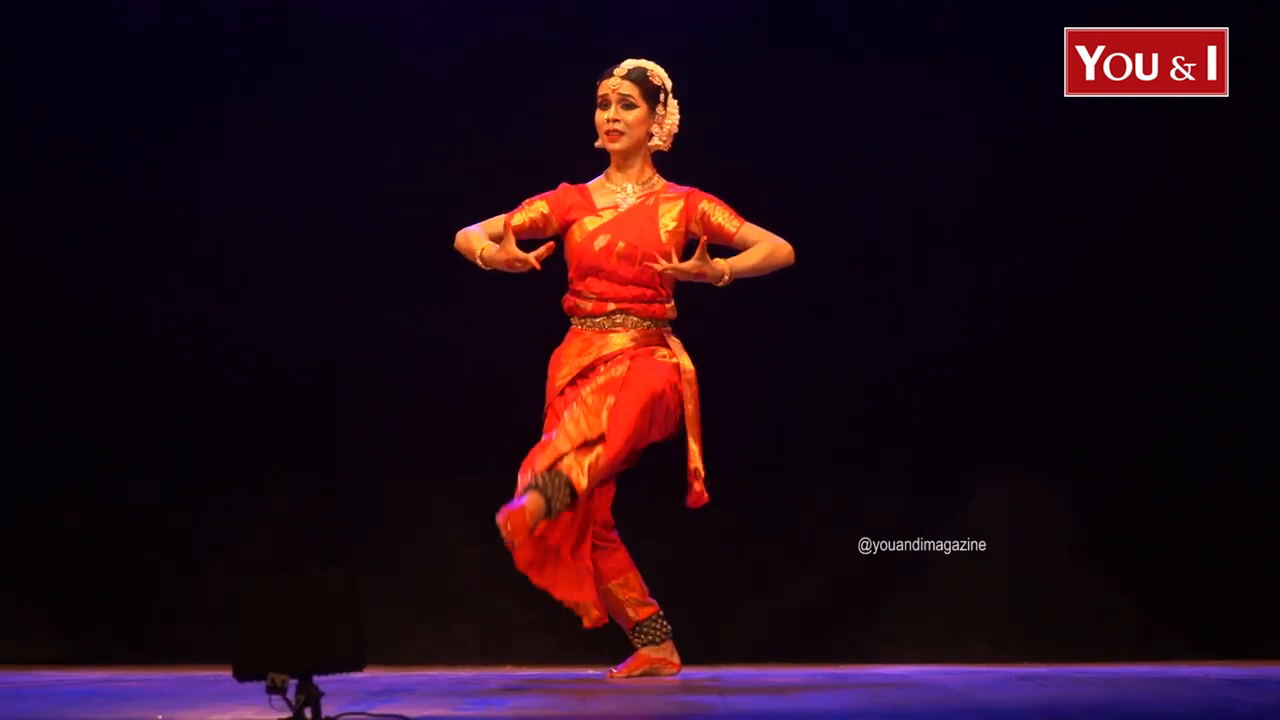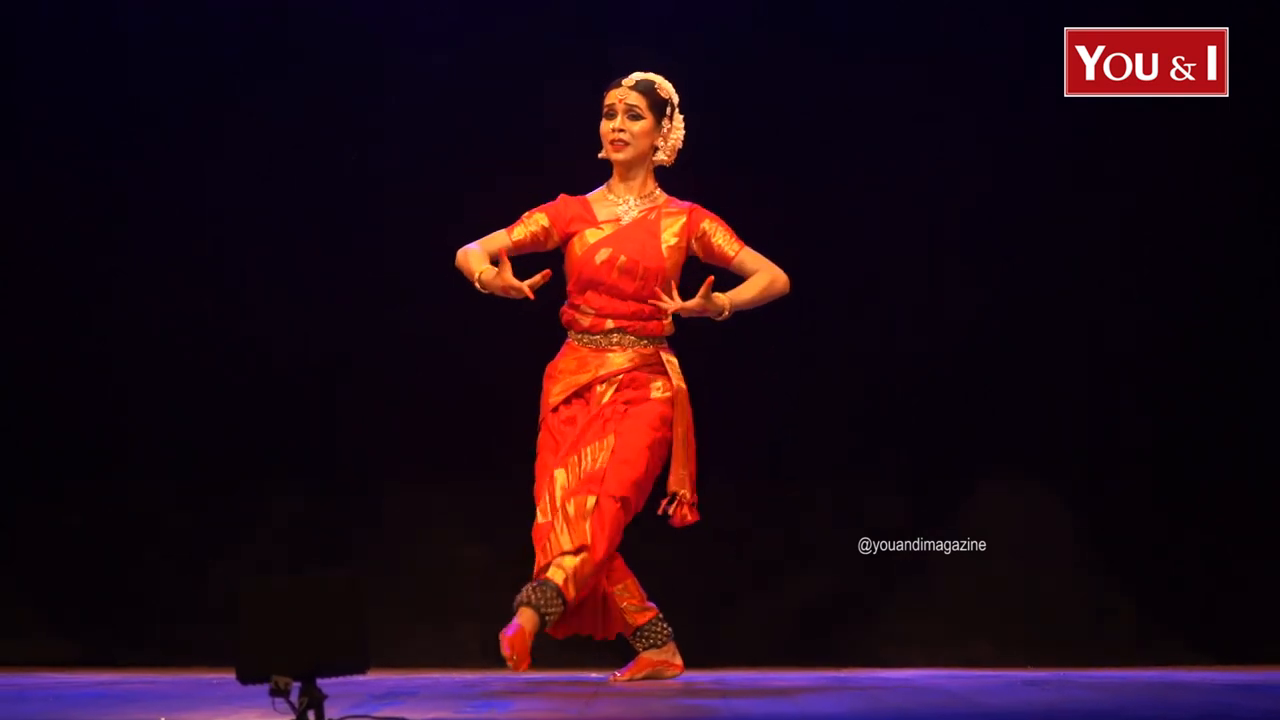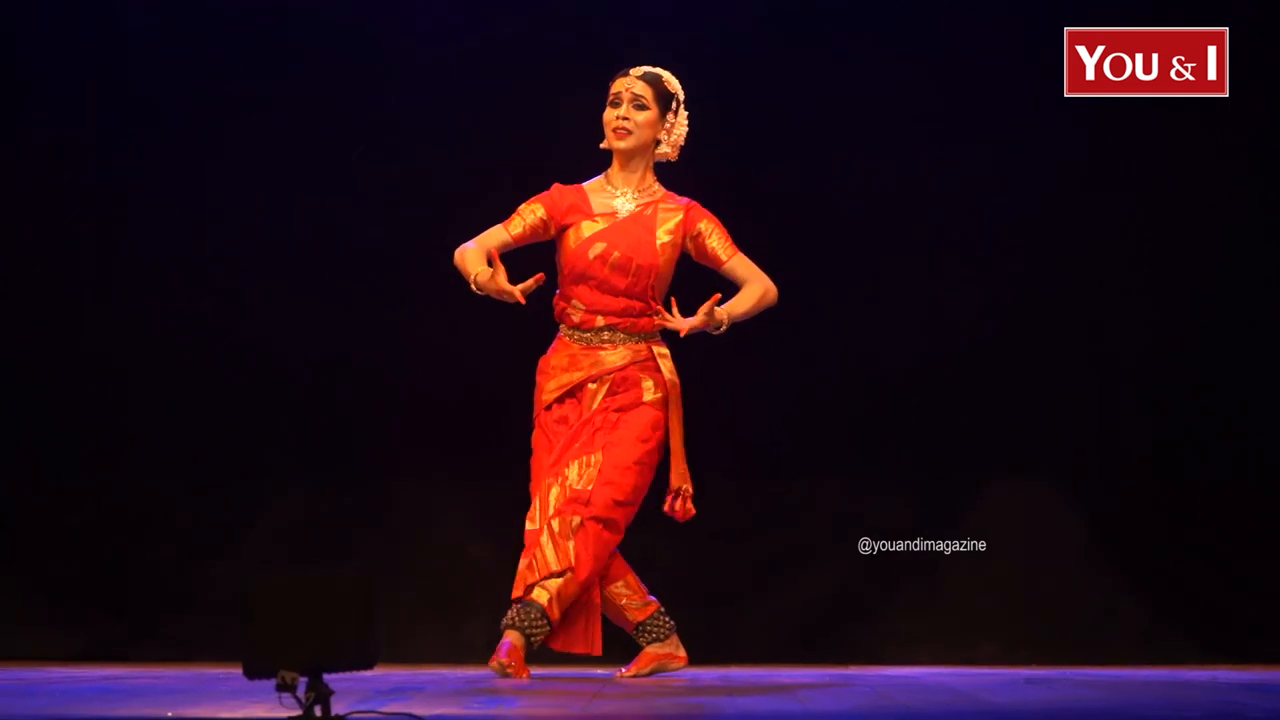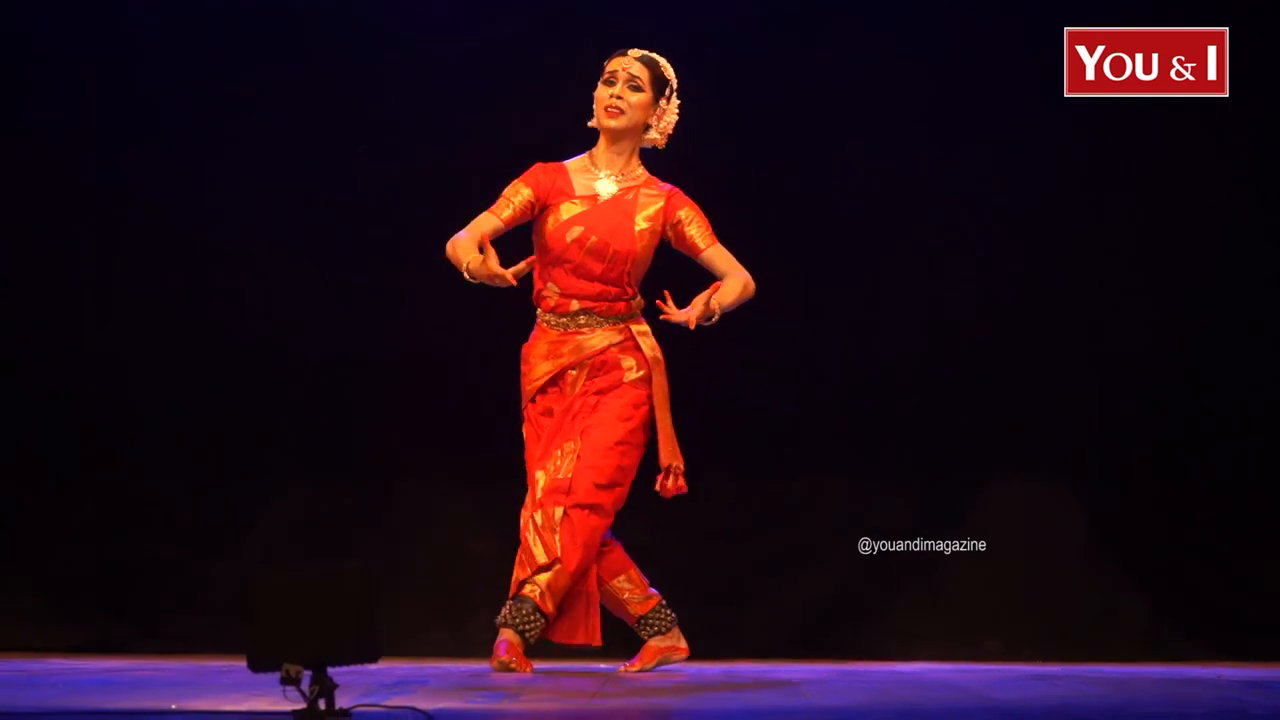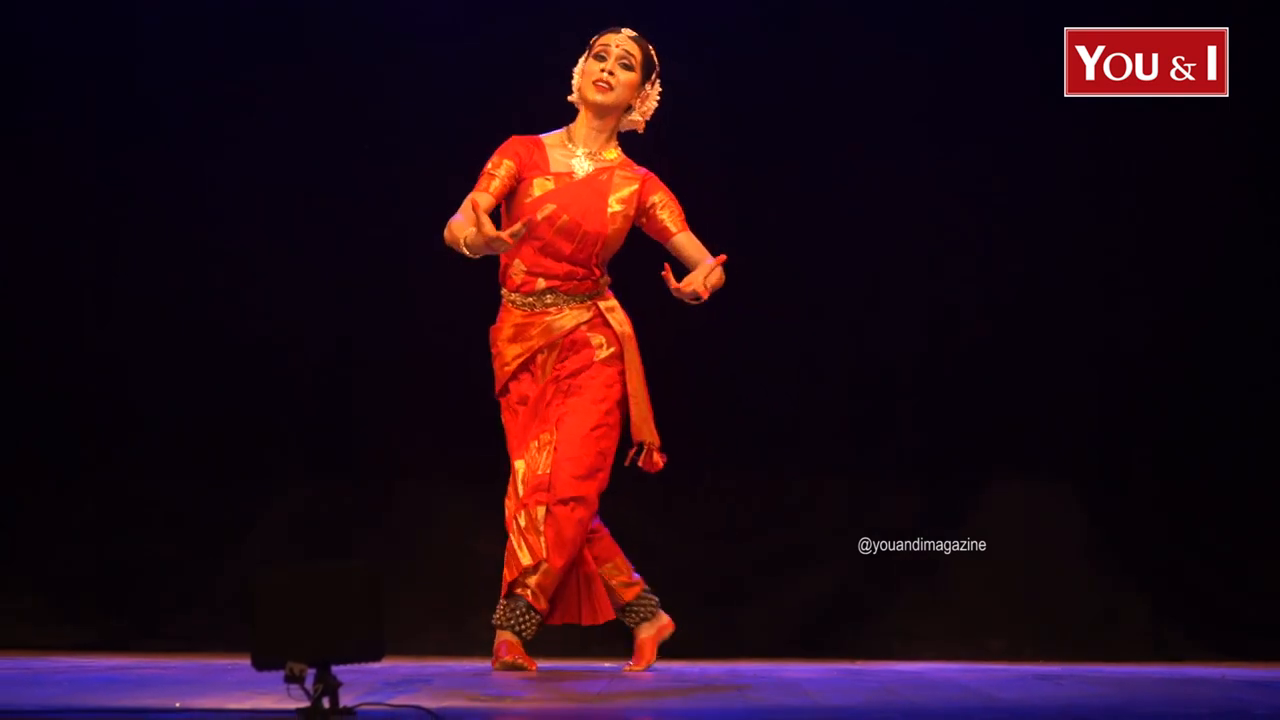
dt=0.2s
person 1, frame 1
left shoulder: (683, 203)
right shoulder: (570, 201)
left elbow: (780, 250)
right elbow: (467, 236)
left wrist: (715, 271)
right wrist: (494, 255)
left hip: (648, 359)
right hip: (579, 365)
right knee: (586, 519)
left ankle: (541, 497)
right ankle: (655, 643)
person 1, frame 2
left shoulder: (685, 219)
right shoulder: (570, 212)
left elbow: (775, 279)
right elbow: (469, 252)
left wrist: (716, 307)
right wrist: (490, 277)
left hip: (644, 382)
right hip: (574, 381)
left knee: (597, 490)
right knee: (565, 513)
left ankle: (533, 613)
right ankle: (657, 646)
person 1, frame 3
left shoulder: (682, 216)
right shoulder: (565, 201)
left elbow: (763, 288)
right elbow: (468, 250)
left wrist: (712, 319)
right wrist: (484, 277)
left hip: (637, 381)
right hip: (566, 377)
left knee: (590, 507)
right knee: (561, 513)
left ankle: (521, 632)
right ankle: (661, 639)
person 1, frame 4
left shoulder: (663, 202)
right shoulder: (546, 179)
left elbow: (741, 279)
right elbow: (461, 240)
left wrist: (705, 308)
right wrist: (477, 264)
left hip: (619, 363)
right hip: (548, 362)
left knee: (579, 498)
right knee: (570, 509)
left ankle: (516, 629)
right ankle: (662, 632)
person 1, frame 5
left shoulder: (637, 184)
right shoulder: (520, 153)
left elbow: (708, 265)
right elbow: (457, 227)
left wrist: (696, 286)
right wrist: (480, 241)
left hip: (591, 340)
right hip: (517, 341)
left knee: (563, 484)
right knee: (540, 493)
left ankle: (513, 625)
right ankle: (647, 613)
